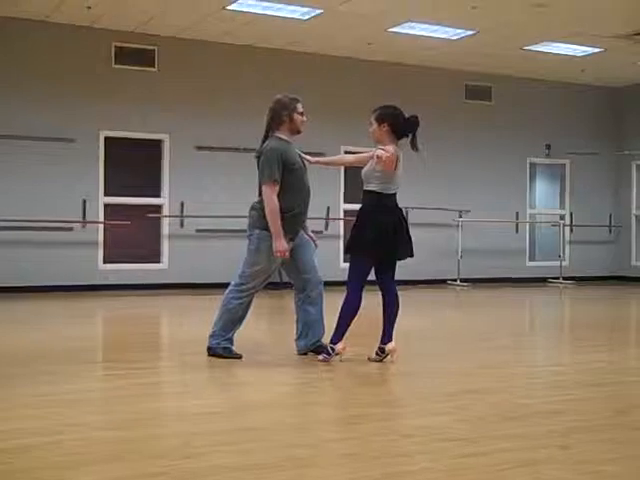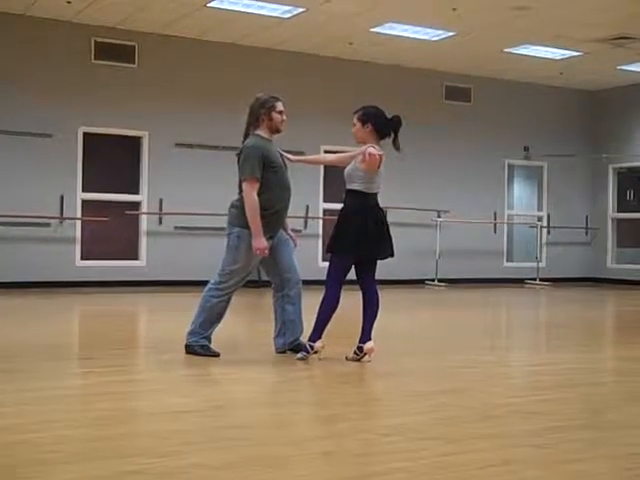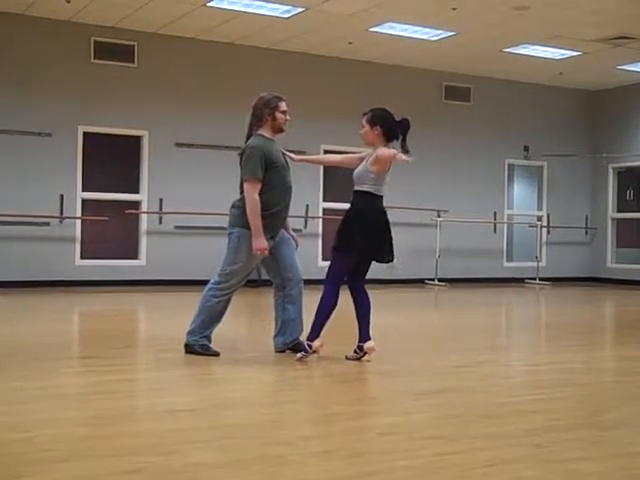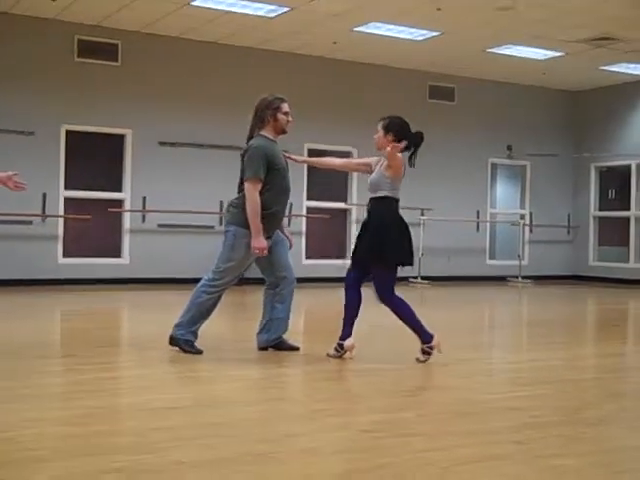
dt=1s
person 1, frame 1
left shoulder: (289, 149)
right shoulder: (273, 149)
right elbow: (269, 195)
left wrist: (304, 229)
right wrist: (277, 238)
left hip: (294, 233)
right hip: (269, 232)
left knee: (311, 285)
right knee: (245, 288)
left ankle: (310, 342)
right ankle: (218, 342)
person 1, frame 2
left shoulder: (271, 147)
right shoulder: (254, 147)
right elbow: (250, 193)
left wrist: (285, 228)
right wrist: (257, 235)
left hip: (274, 231)
right hip: (249, 231)
left knee: (289, 283)
right knee: (224, 285)
left ankle: (288, 340)
right ankle: (197, 339)
person 1, frame 3
left shoulder: (274, 147)
right shoulder: (256, 147)
right elbow: (251, 194)
left wrist: (287, 229)
right wrist: (257, 236)
left hip: (276, 232)
right hip: (249, 231)
left knee: (291, 282)
right knee: (225, 285)
left ankle: (288, 339)
right ankle: (196, 339)
person 1, frame 4
left shoulder: (274, 148)
right shoulder: (259, 148)
right elbow: (251, 192)
left wrist: (281, 229)
right wrist: (256, 234)
left hip: (269, 230)
right hip: (246, 228)
left knee: (284, 280)
right knee: (218, 281)
left ankle: (271, 336)
right ankle: (183, 333)
person 2, frame 1
left shoulder: (389, 152)
right shoulder: (383, 152)
left elbow: (387, 162)
right elbow: (348, 159)
left wrist: (382, 158)
right wrist: (315, 160)
left hip: (375, 220)
right hip: (387, 222)
left knee: (354, 285)
right knee: (387, 284)
left ankle: (336, 342)
right ankle: (386, 342)
person 2, frame 2
left shoulder: (370, 153)
right shoulder: (363, 154)
left elbow: (371, 158)
right elbow: (329, 159)
left wrist: (371, 154)
right wrist: (295, 159)
left hip: (356, 219)
right hip: (368, 221)
left knee: (333, 283)
right knee: (367, 283)
left ankle: (314, 340)
right ankle: (365, 341)
person 2, frame 3
left shoulder: (380, 155)
right shoulder: (369, 157)
left elbow: (388, 154)
right elbow: (335, 159)
left wrist: (396, 155)
right wrist: (299, 158)
left hip: (363, 220)
right hip: (368, 222)
left knee: (332, 281)
right knee: (355, 283)
left ankle: (313, 339)
right ankle: (365, 341)
person 2, frame 4
left shoulder: (395, 162)
right shoulder: (376, 163)
left elbow: (393, 156)
right elbow: (339, 163)
left wrist: (391, 150)
right wrist: (304, 160)
left hip: (387, 228)
right hip: (376, 228)
left knee: (385, 293)
right knee: (352, 282)
left ankle: (427, 339)
right ankle: (345, 339)
